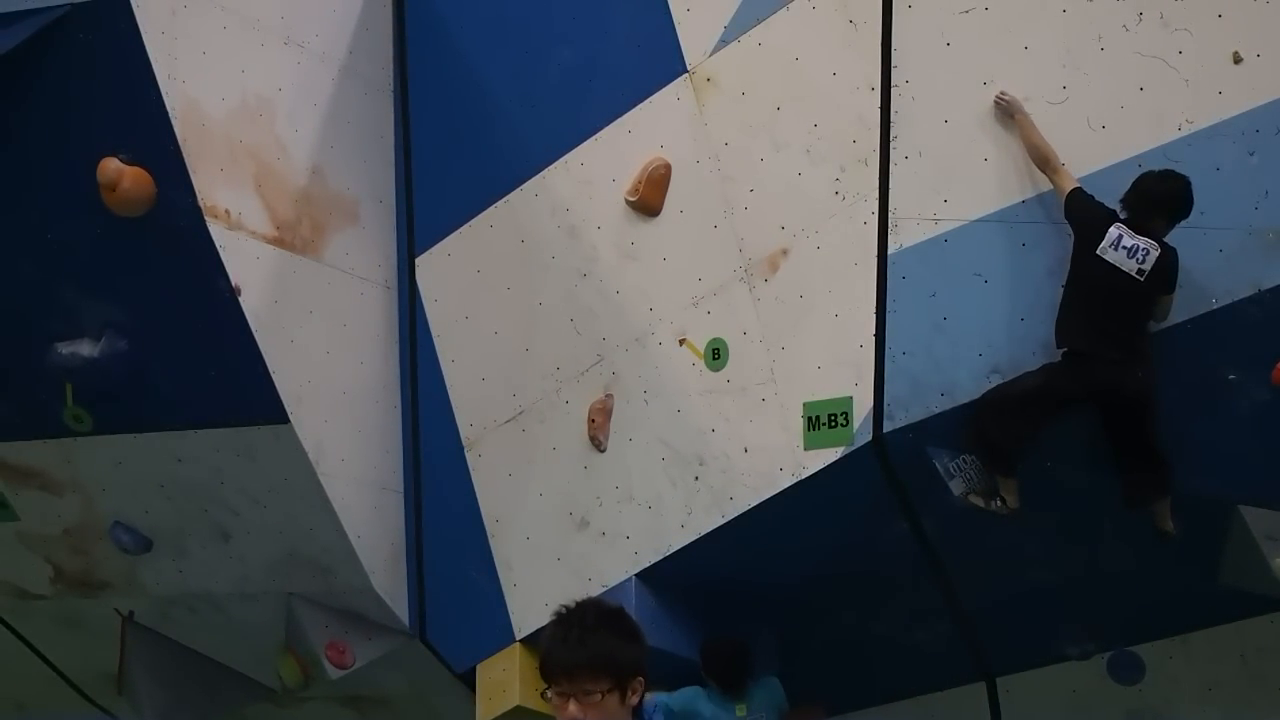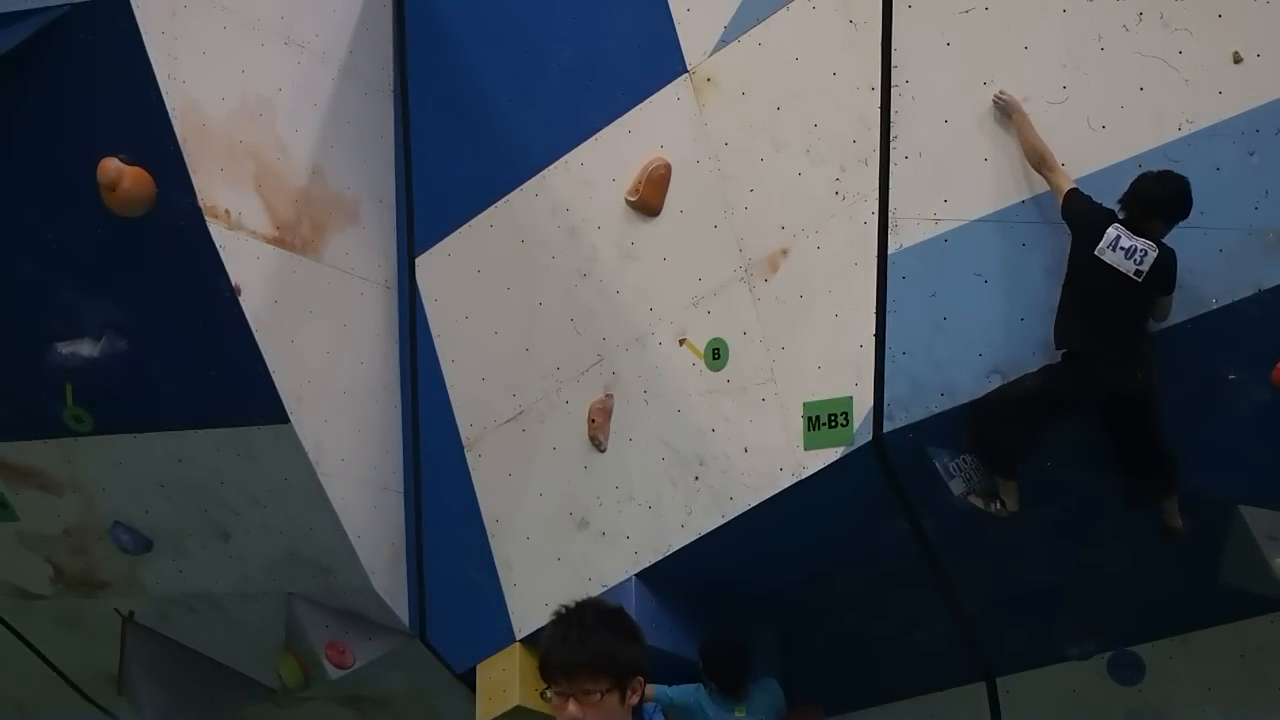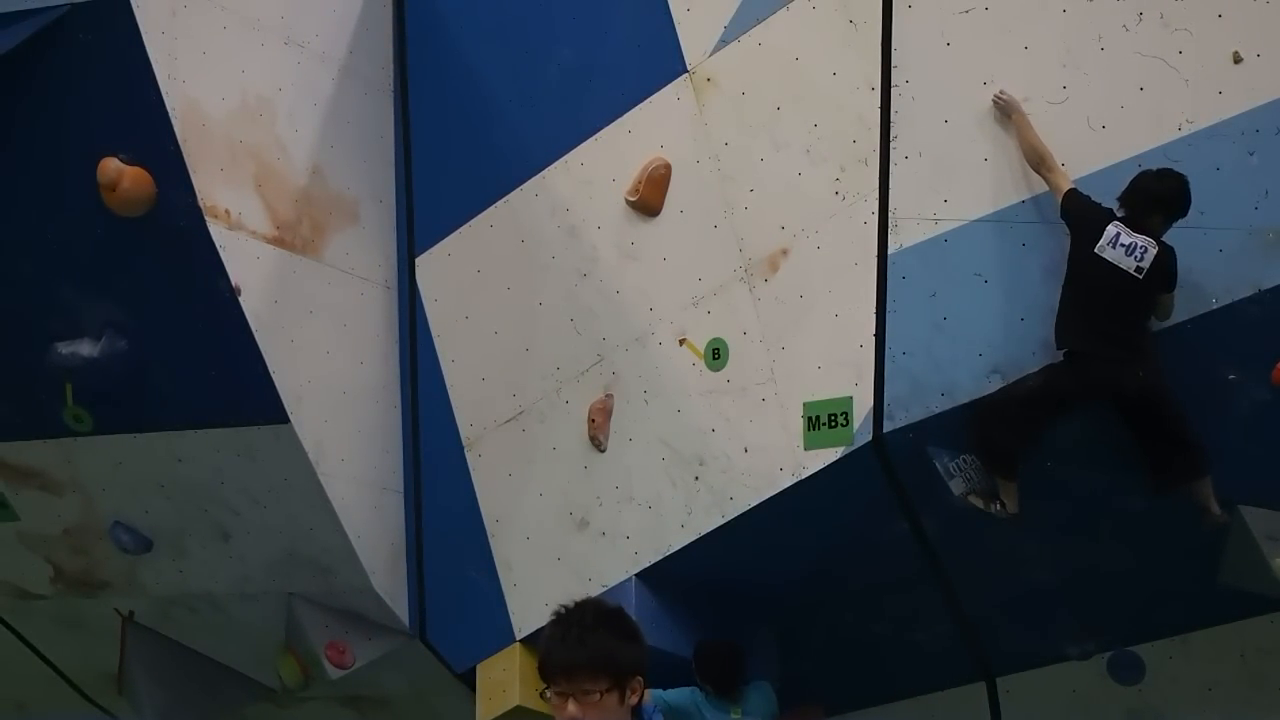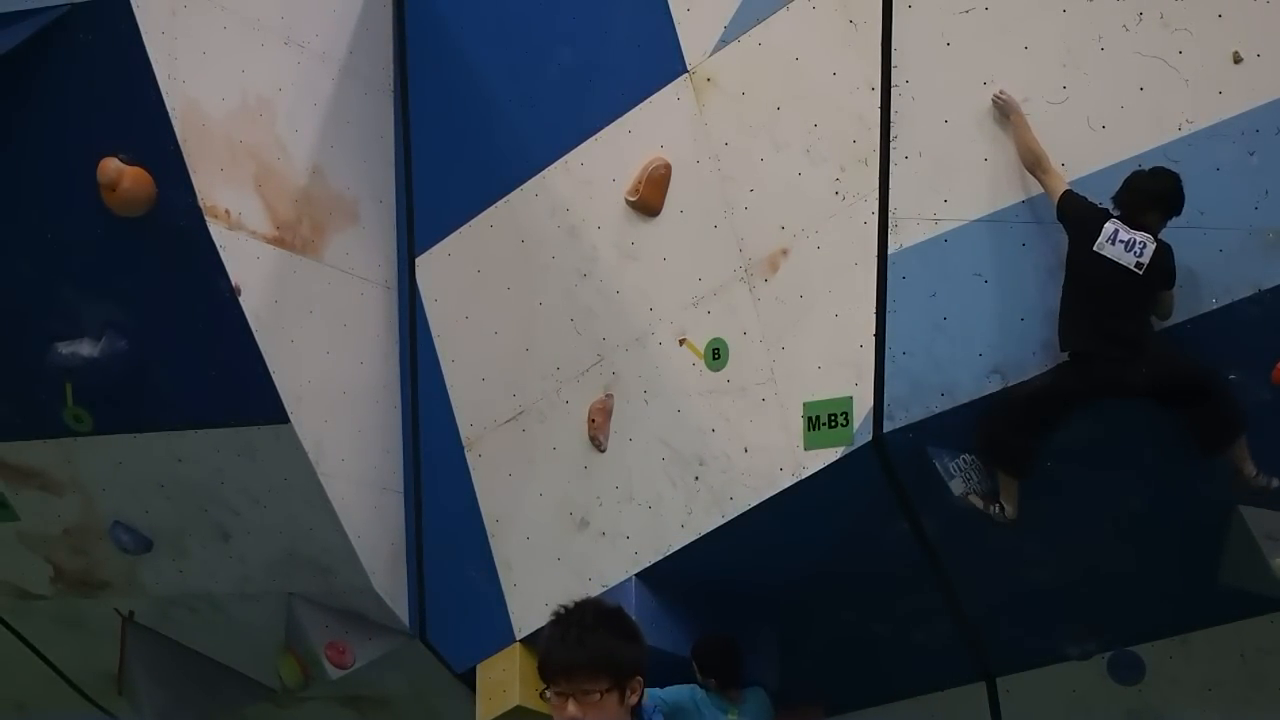
dt=0.3s
person 1, frame 1
left shoulder: (1096, 223)
right shoulder: (1166, 258)
left elbow: (1050, 165)
right elbow: (1160, 314)
left wrist: (1020, 116)
left hip: (1081, 367)
right hip: (1132, 374)
left knee: (995, 411)
right knee: (1140, 448)
left ankle: (1008, 498)
right ankle: (1165, 523)
person 1, frame 2
left shoulder: (1093, 224)
right shoulder: (1164, 259)
left elbow: (1046, 165)
right elbow: (1160, 314)
left wrist: (1017, 114)
left hip: (1081, 368)
right hip: (1132, 374)
left knee: (994, 414)
right knee: (1145, 448)
left ankle: (1007, 500)
right ankle: (1173, 522)
person 1, frame 3
left shoulder: (1092, 223)
right shoulder: (1163, 257)
left elbow: (1044, 164)
right elbow: (1163, 313)
left wrist: (1017, 114)
left hip: (1082, 367)
right hip: (1137, 371)
left knee: (999, 414)
right knee: (1172, 433)
left ankle: (1008, 501)
right ankle: (1211, 508)
person 1, frame 4
left shoulder: (1088, 222)
right shoulder: (1160, 253)
left elbow: (1039, 167)
right elbow: (1163, 311)
left wrist: (1015, 114)
left hip: (1087, 367)
right hip: (1143, 364)
left knee: (1009, 417)
right knee: (1209, 388)
left ankle: (1006, 504)
